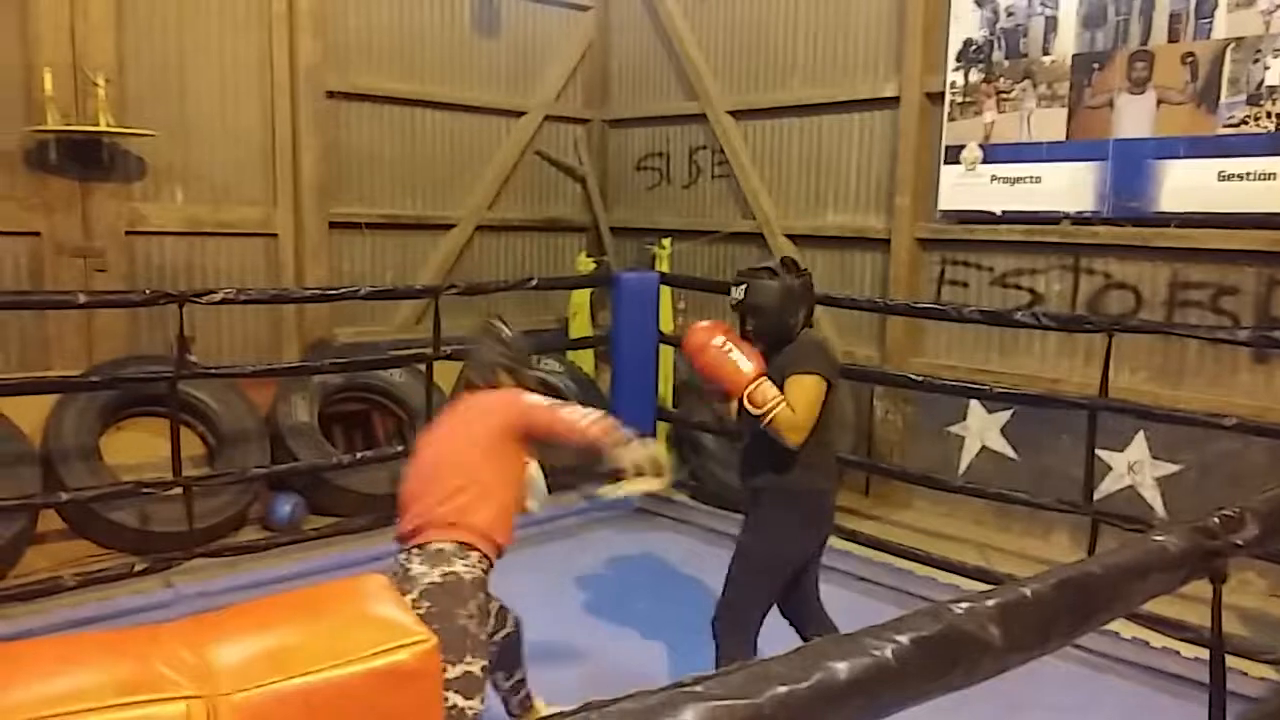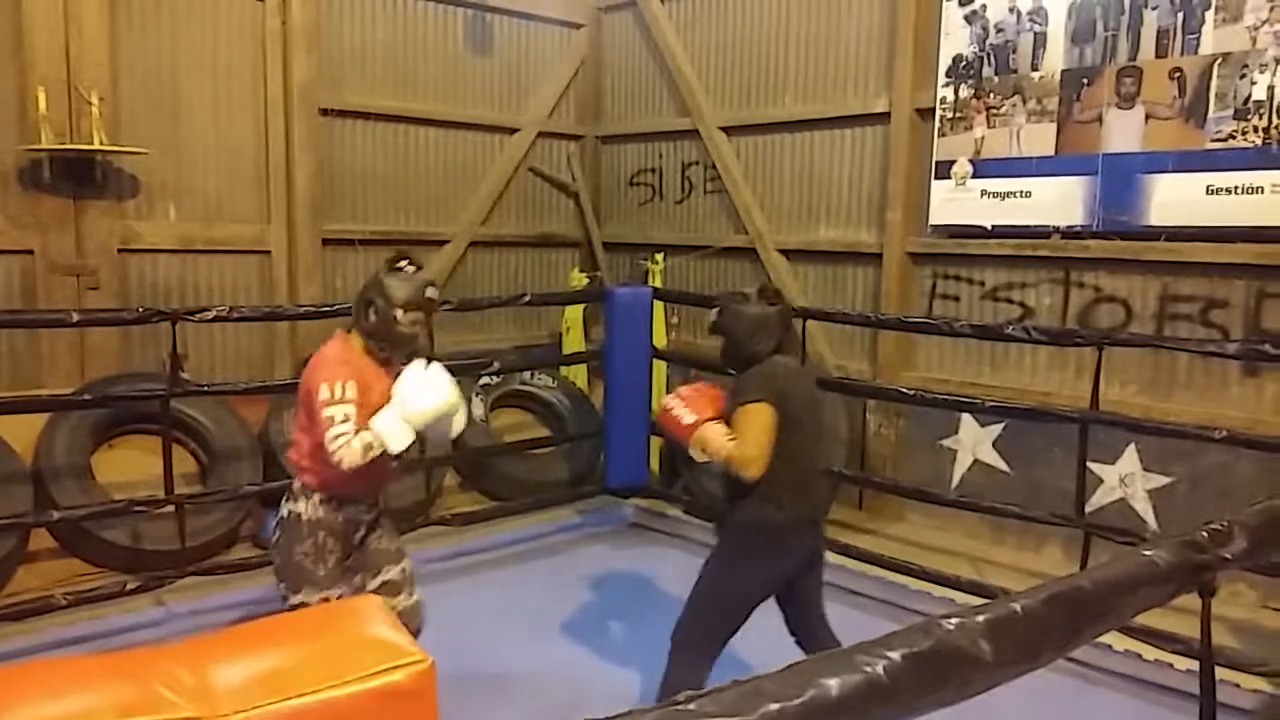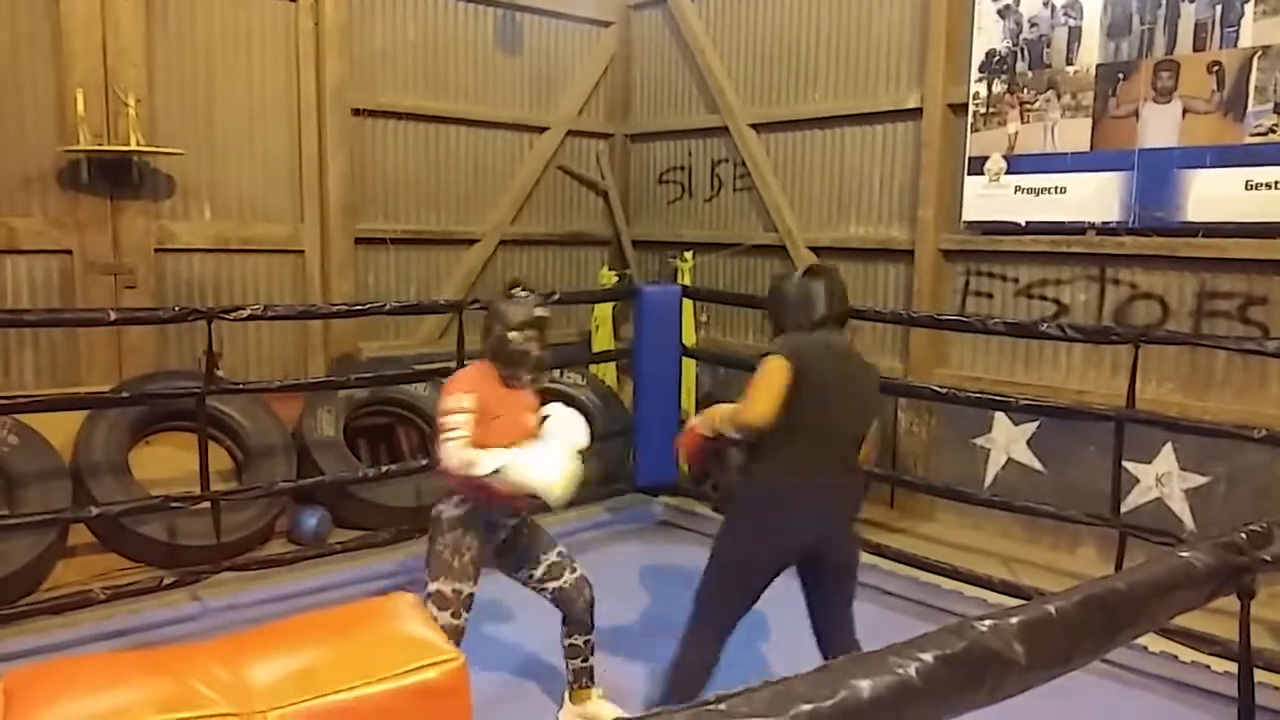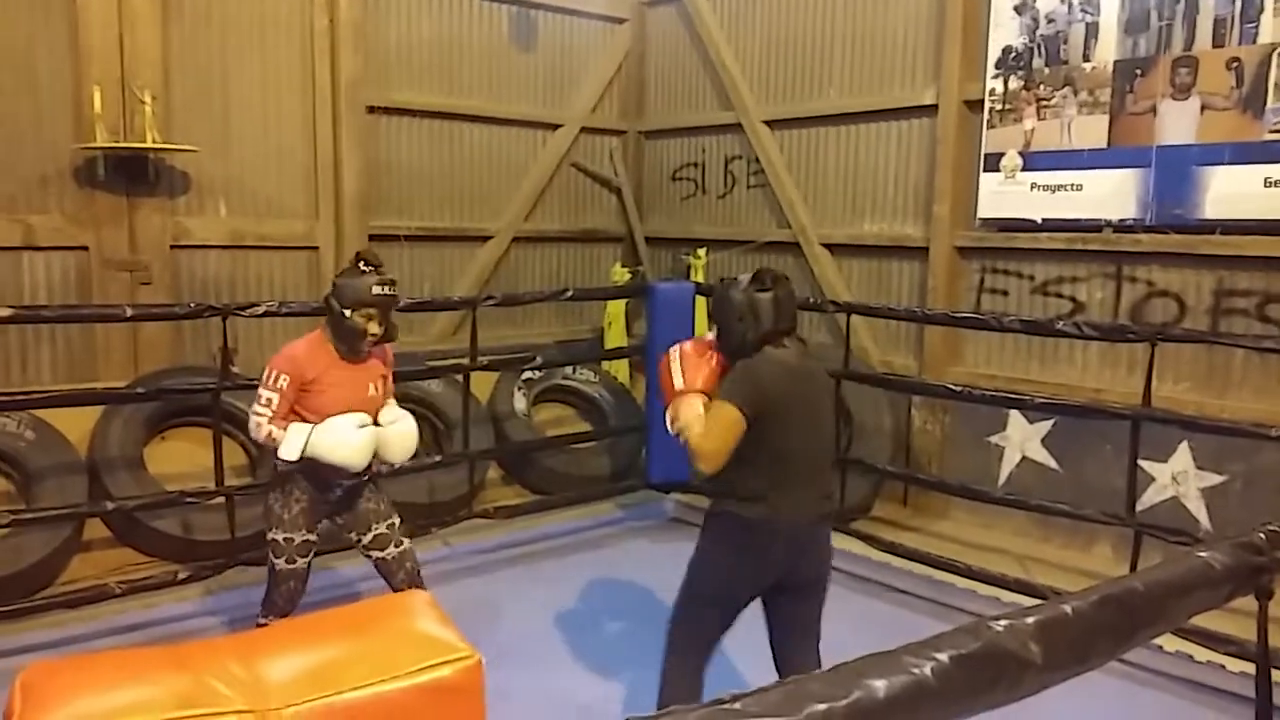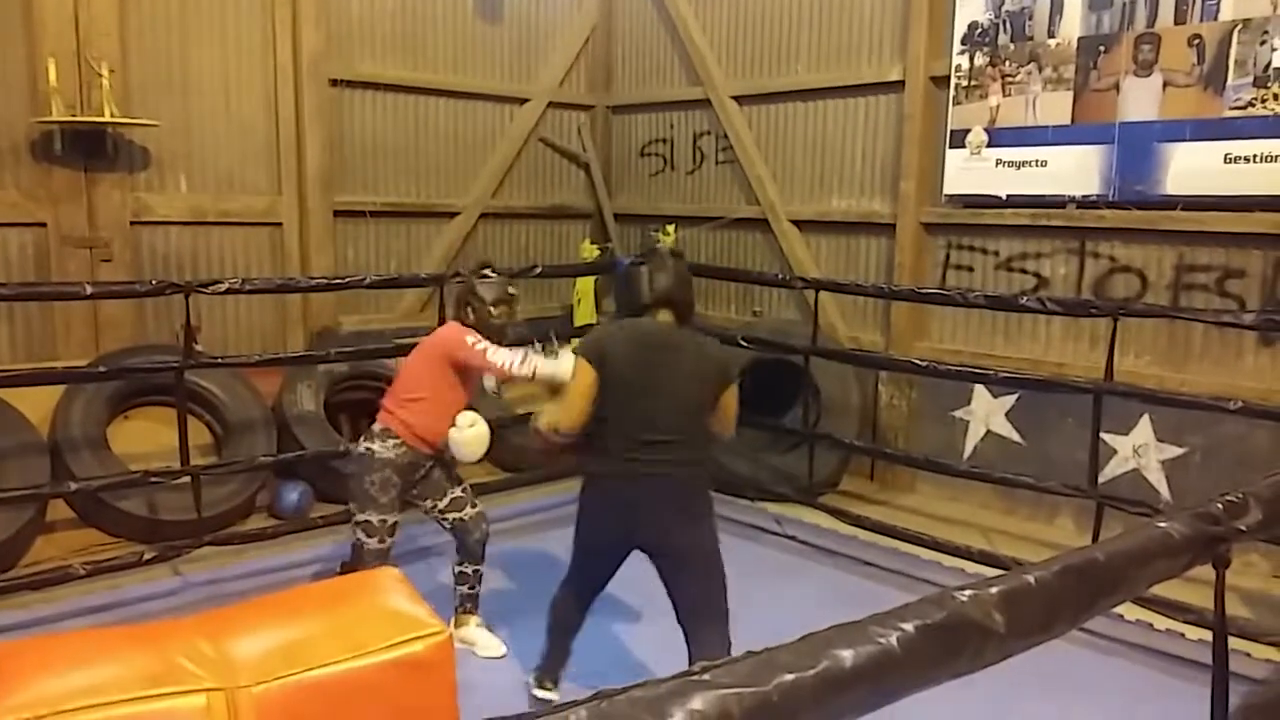
dt=1s
person 1, frame 1
left shoulder: (807, 353)
right shoulder: (778, 350)
left elbow: (792, 430)
right elbow: (756, 417)
left wrist: (749, 380)
right wrist: (730, 365)
left hip: (789, 505)
right hip: (798, 502)
left knee: (733, 622)
right knee: (802, 607)
person 1, frame 2
left shoulder: (759, 382)
right shoulder: (797, 376)
left elbow: (749, 465)
left wrist: (702, 430)
right wrist: (725, 421)
left hip: (759, 535)
right hip: (804, 531)
left knee: (691, 647)
right knee: (814, 633)
person 1, frame 3
left shoulder: (791, 350)
right shoulder: (866, 375)
left elbow: (754, 415)
left wrist: (711, 420)
left hip: (770, 506)
right hip: (834, 516)
left knee: (708, 627)
right knee: (838, 639)
person 1, frame 4
left shoulder: (749, 376)
right shoulder: (814, 372)
left elbow: (707, 457)
left wrist: (688, 398)
right wrist: (719, 390)
left hip: (745, 534)
right hip: (810, 537)
left knee: (684, 652)
right knee: (802, 664)
person 1, frame 5
left shoulder: (605, 342)
right shoulder: (713, 357)
left elbow: (568, 420)
right elbow: (723, 428)
left wrist: (546, 422)
left hip: (608, 495)
right hip: (681, 501)
left knee: (580, 583)
right knee: (708, 633)
left ankle: (547, 678)
person 2, frame 1
left shoulder: (448, 423)
right shoulder: (511, 405)
right elbow: (585, 425)
right wrist: (640, 452)
left hip: (420, 570)
right hip: (445, 579)
left knee: (505, 630)
person 2, frame 2
left shoulder: (387, 361)
right shoulder: (334, 364)
right elbow: (344, 453)
left wrist: (437, 414)
right wrist: (404, 413)
left hip: (365, 514)
right hip: (315, 517)
left knee: (406, 618)
person 2, frame 3
left shoulder: (523, 388)
right shoulder: (467, 383)
right elbow: (453, 457)
right wrist: (497, 464)
left hip: (513, 520)
right hip: (465, 517)
left knee: (577, 594)
right knee: (442, 631)
person 2, frame 4
left shoulder: (379, 354)
right shoulder: (297, 358)
right elbow: (260, 425)
left wrist: (393, 422)
right wrist: (313, 439)
left hip: (355, 482)
right hip: (301, 483)
left knee: (406, 572)
right knee: (286, 589)
person 2, frame 5
left shoulder: (465, 351)
right shoulder: (458, 339)
right elbow: (508, 364)
left wrist: (460, 428)
right wrist: (563, 369)
left hip: (427, 458)
right hip: (388, 456)
left knee: (474, 529)
right knee: (369, 559)
left ankle: (466, 623)
